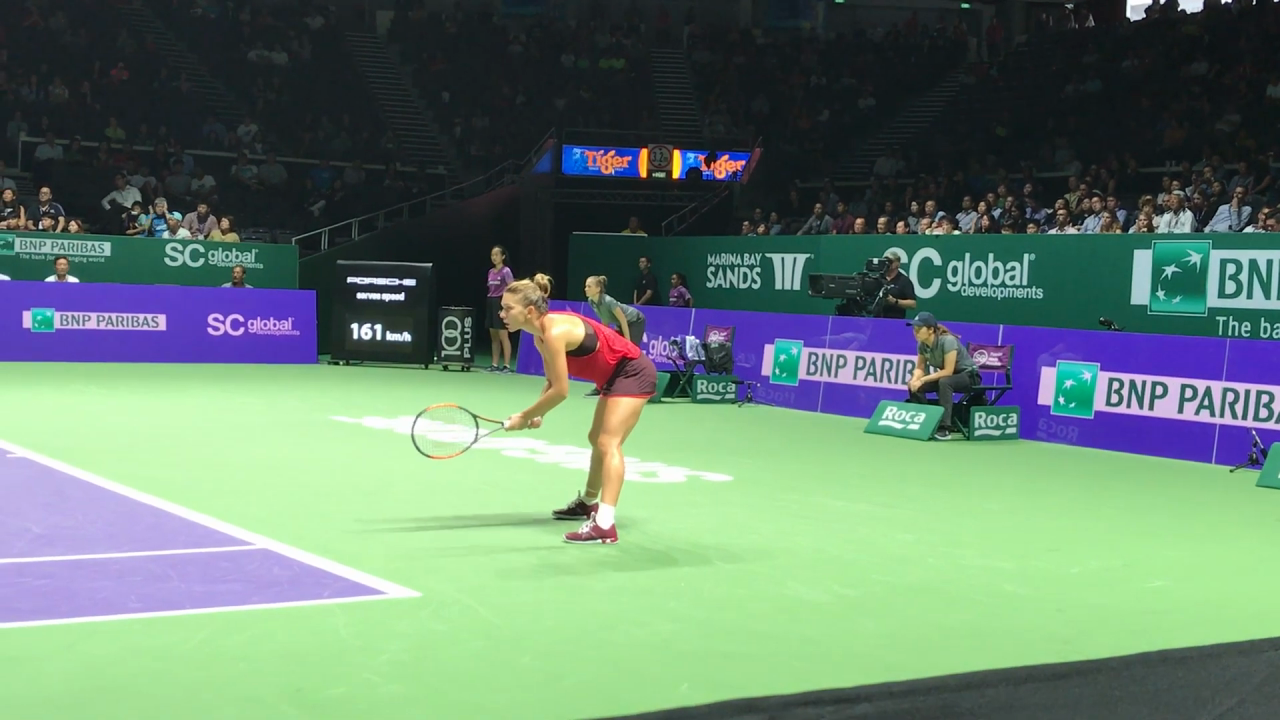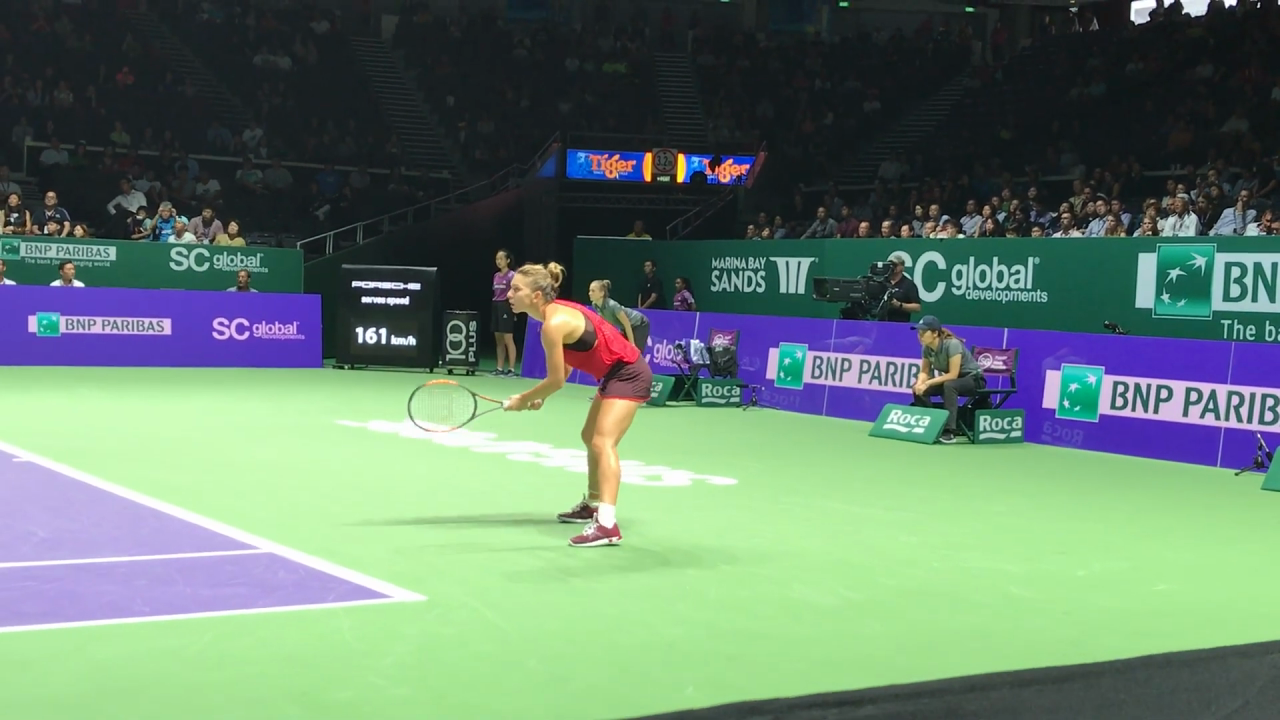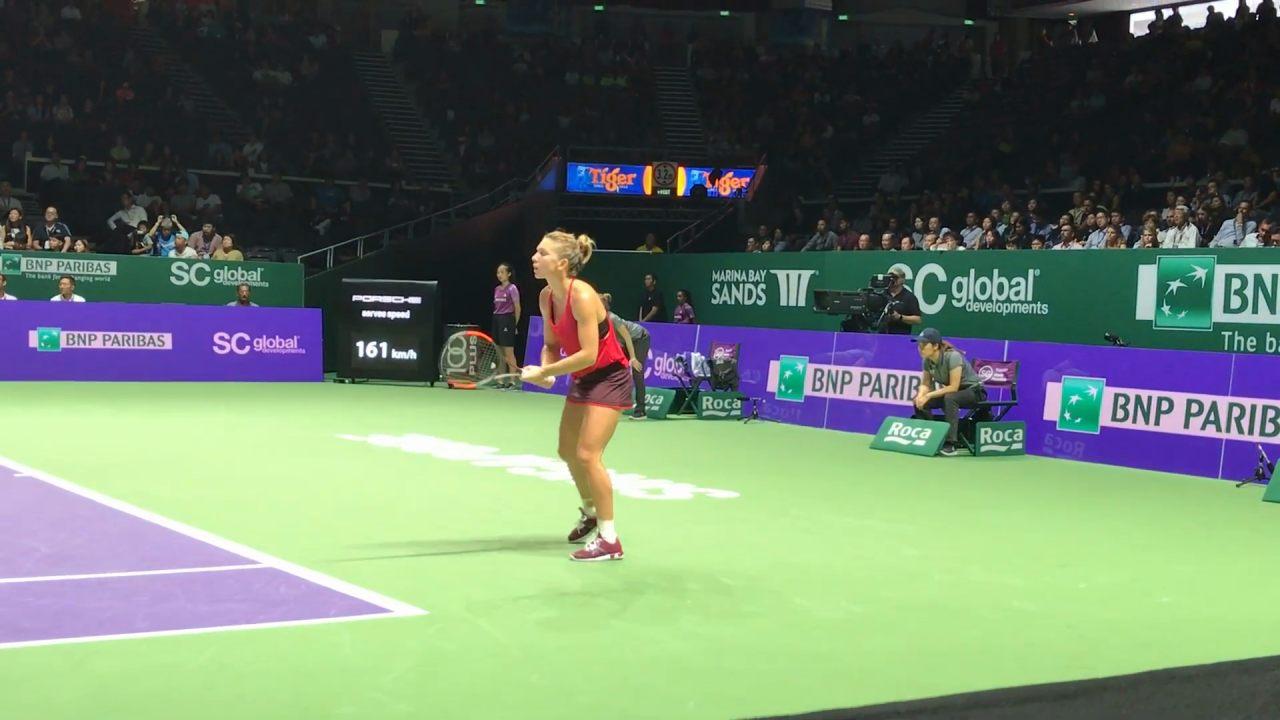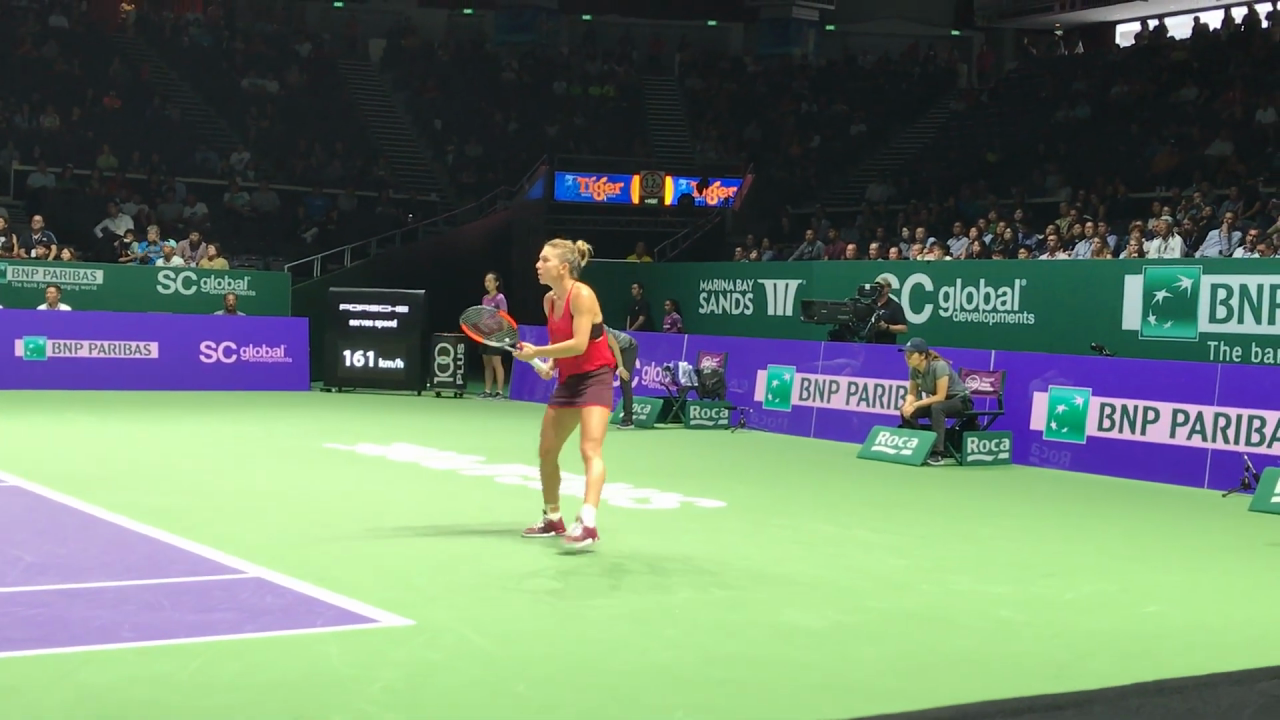
dt=1s
person 1, frame 1
left shoulder: (554, 331)
right shoulder: (542, 333)
left elbow: (560, 391)
right elbow: (553, 383)
left wrist: (525, 417)
right wrist: (538, 414)
left hip: (633, 372)
right hip: (616, 375)
left knee: (608, 443)
right knee: (597, 440)
left ankle: (604, 524)
right ankle: (588, 503)
person 1, frame 2
left shoulder: (553, 324)
right shoulder: (555, 315)
left elbow: (556, 380)
right elbow: (563, 370)
left wrist: (523, 399)
right wrist: (538, 398)
left hip: (628, 373)
right hip: (617, 373)
left knee: (603, 443)
right knee: (590, 437)
left ankle: (607, 524)
right ankle: (592, 504)
person 1, frame 3
left shoulder: (582, 297)
right shoulder: (546, 297)
left elbow: (589, 355)
right elbow: (552, 344)
left wrist: (544, 372)
right wrist: (545, 370)
left hip: (609, 378)
right hip: (583, 380)
left knee: (587, 455)
right knee: (567, 451)
left ankle: (609, 540)
right ankle: (592, 513)
person 1, frame 4
left shoulder: (582, 295)
right shoulder: (549, 300)
left elbow: (579, 344)
left wrist: (535, 353)
right wrist: (550, 363)
left hip: (595, 381)
right hip: (567, 383)
left knee: (590, 450)
right knee: (546, 453)
left ankle: (587, 524)
right ankle: (553, 519)
